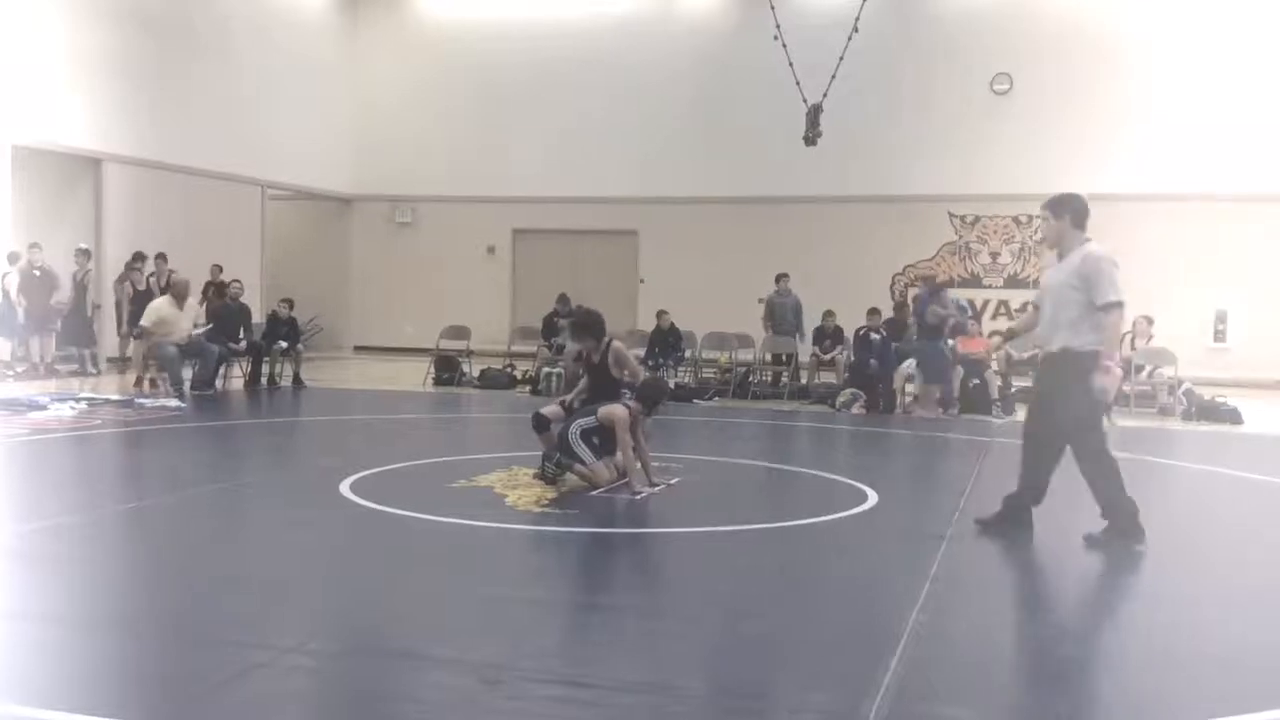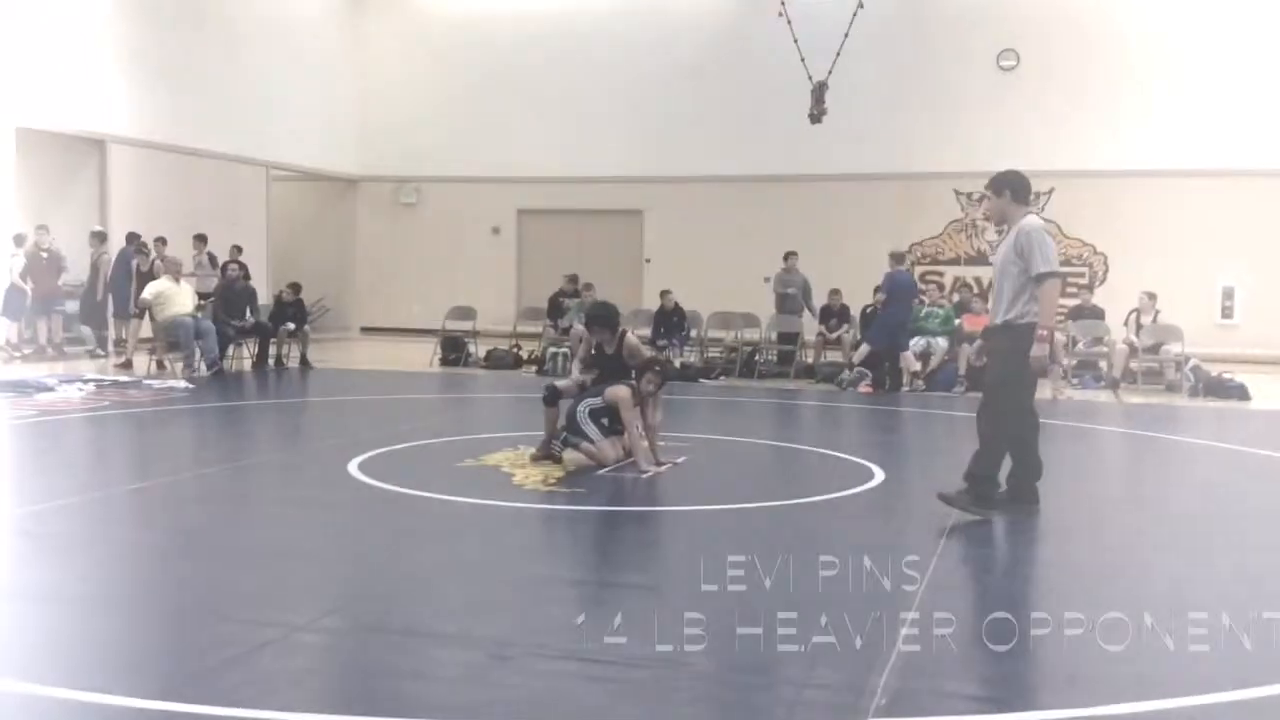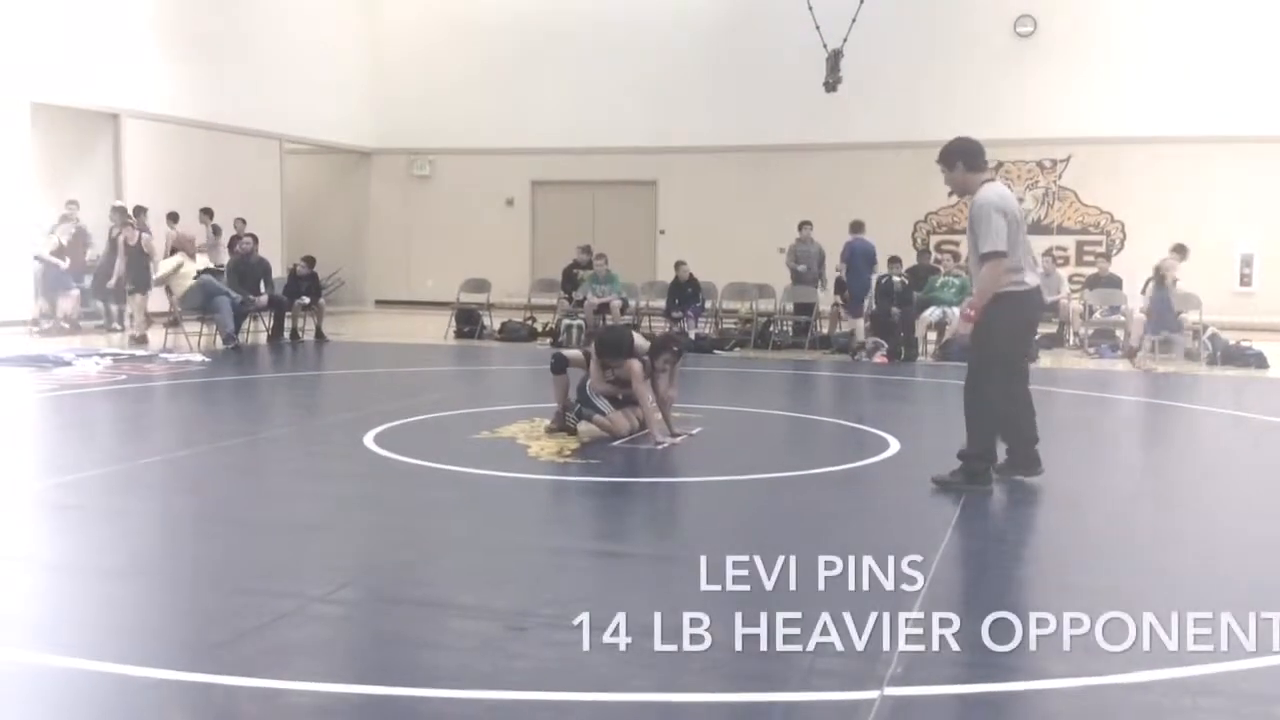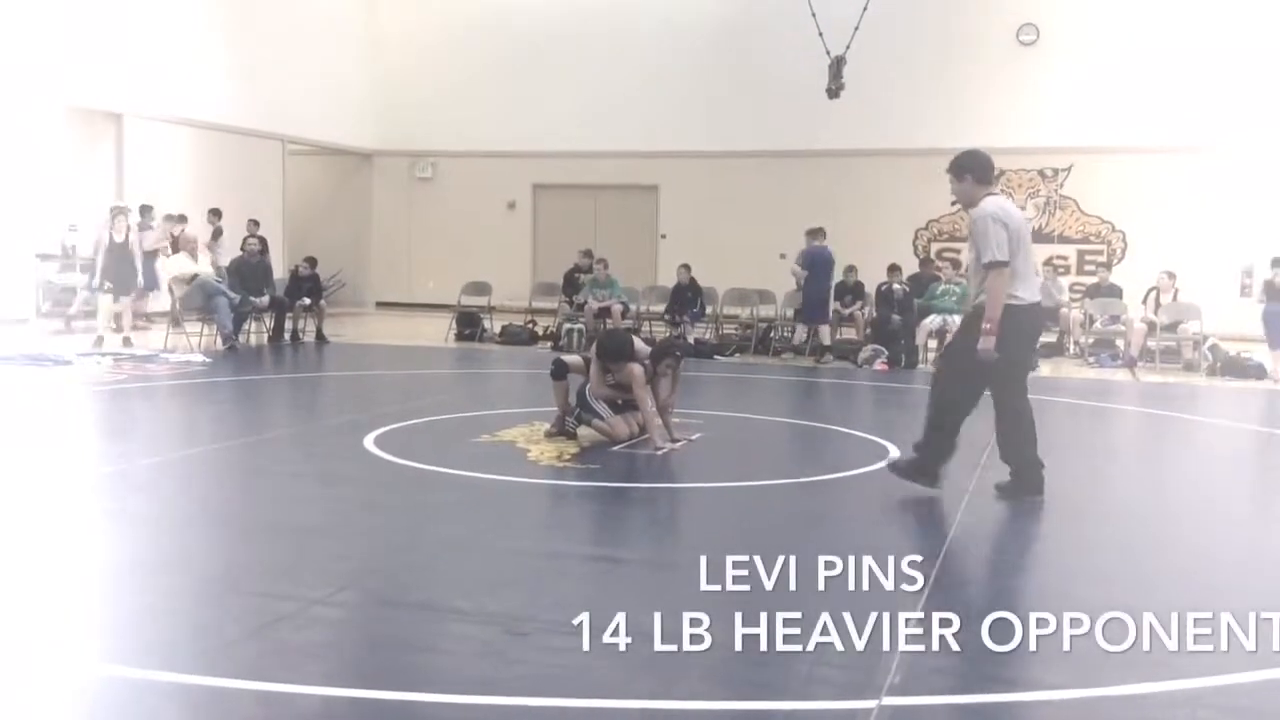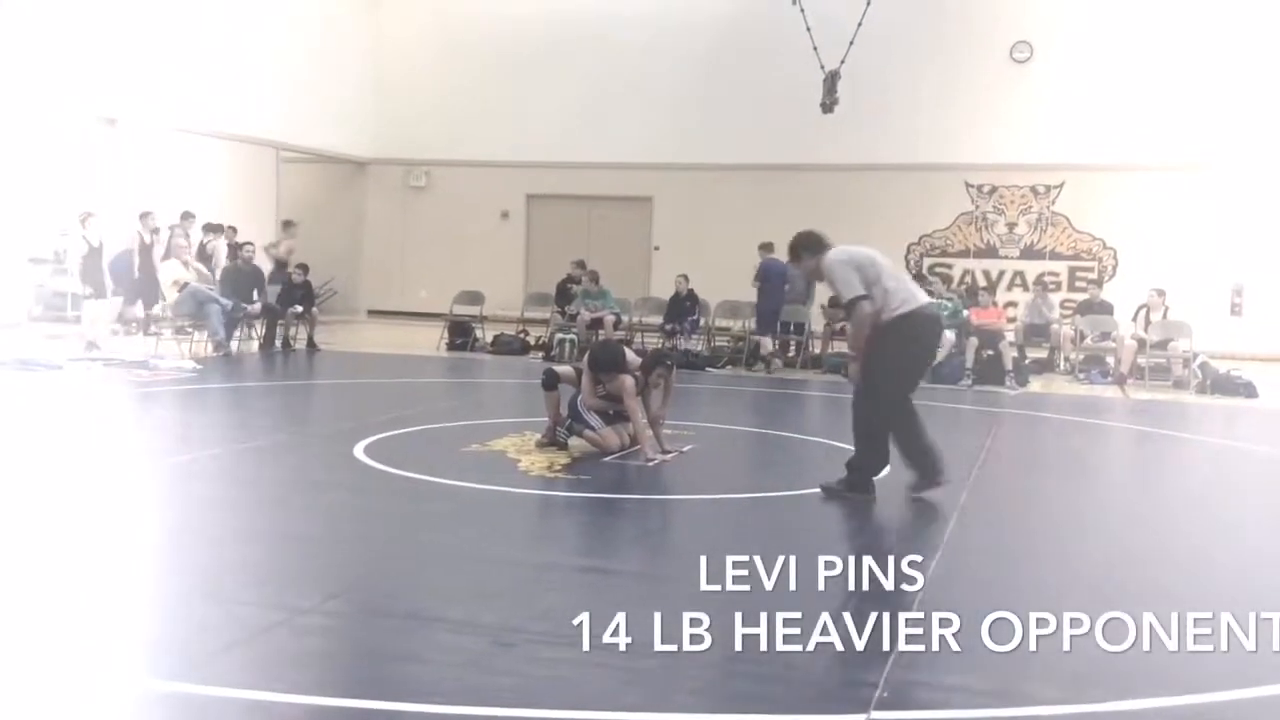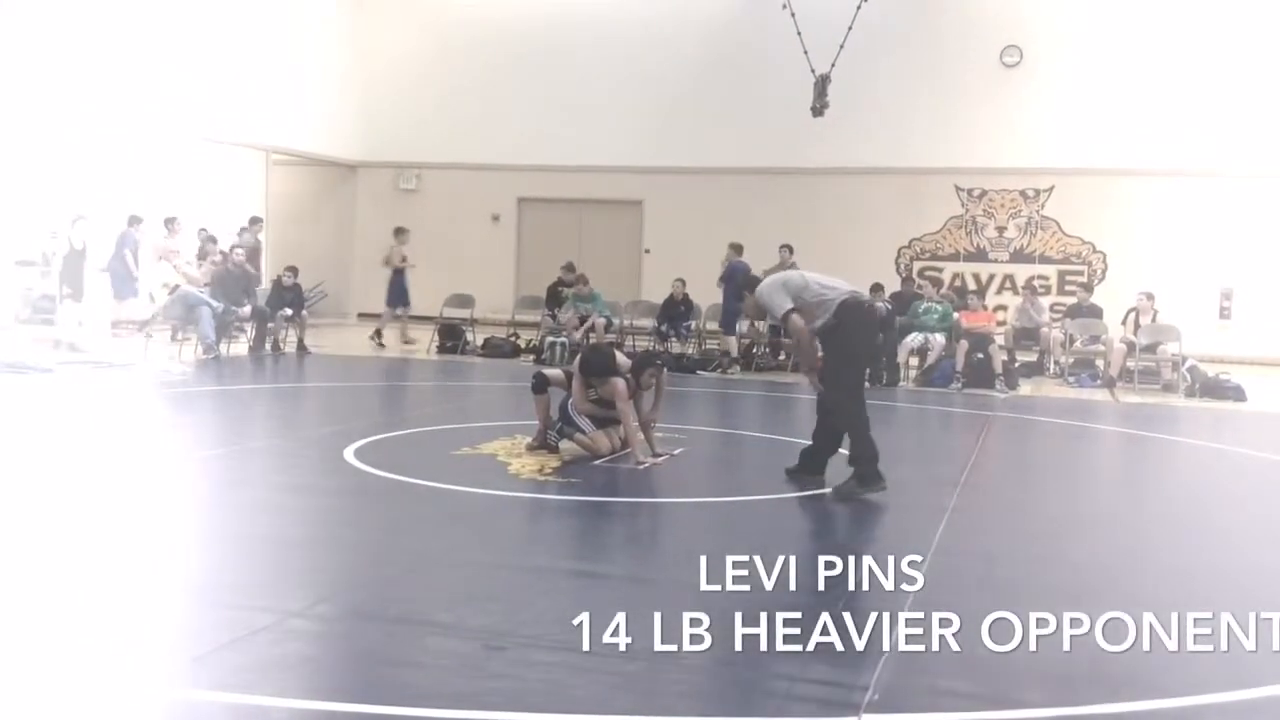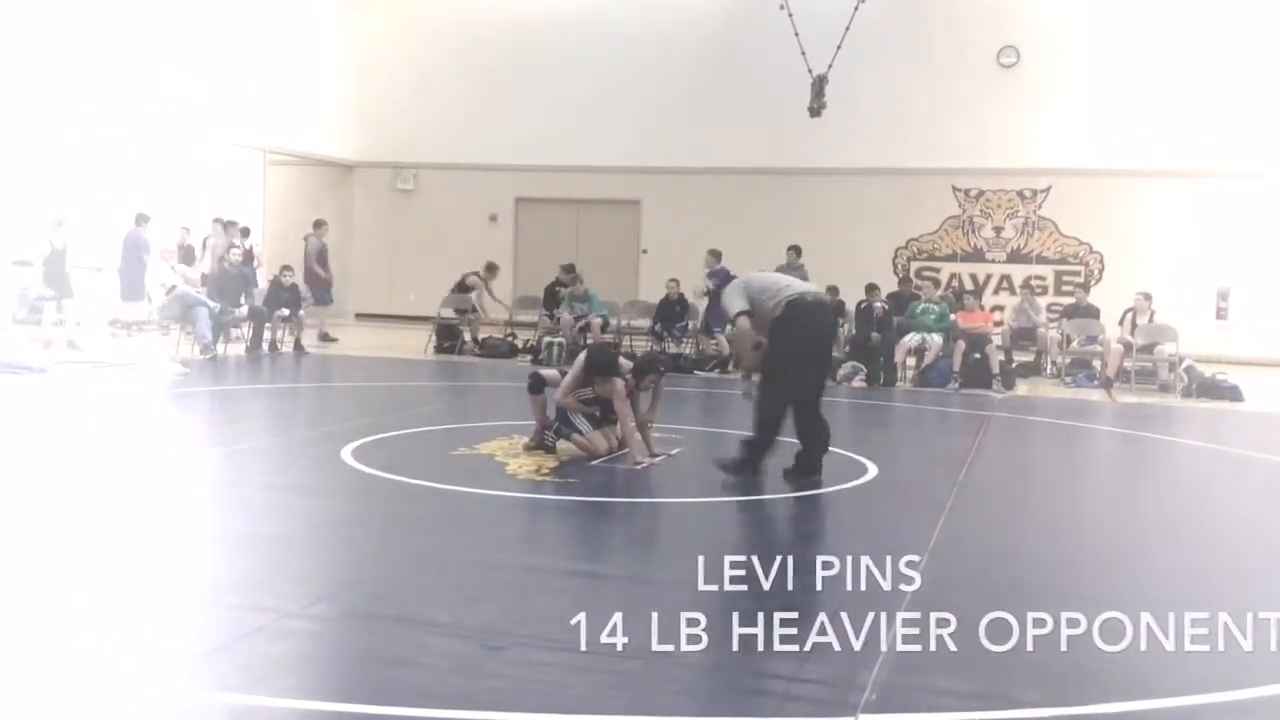
dt=0.7s
person 1, frame 1
left shoulder: (1093, 259)
right shoulder: (1058, 262)
left elbow: (1113, 312)
left wrist: (1107, 366)
right wrist: (1009, 333)
left hip: (1079, 365)
right hip: (1054, 364)
left knee: (1088, 445)
right knee: (1037, 440)
left ankle: (1124, 524)
right ankle: (1017, 513)
person 1, frame 2
left shoulder: (1031, 230)
right shoulder: (1014, 234)
left elbow: (1050, 283)
left wrist: (1043, 337)
right wrist: (990, 335)
left hip: (1022, 335)
right hip: (1009, 335)
left knee: (995, 414)
right knee: (1016, 415)
left ankle: (981, 492)
right ankle: (1022, 489)
person 1, frame 3
left shoulder: (986, 202)
right shoulder: (998, 193)
left elbow: (995, 264)
left wrist: (969, 314)
right wrist: (978, 307)
left hip: (1007, 302)
right hip: (1024, 297)
left knee: (983, 387)
right knee: (1011, 384)
left ankle: (977, 469)
right ankle: (1024, 456)
person 1, frame 4
left shoulder: (985, 213)
right shoulder: (1006, 207)
left elbow: (998, 274)
left wrist: (988, 330)
left hip: (1006, 314)
right hip: (1028, 312)
left knee: (951, 384)
right knee: (1011, 396)
left ankle: (926, 463)
right ankle: (1028, 477)
person 1, frame 5
left shoulder: (833, 262)
right shoulder: (850, 255)
left elbow: (865, 312)
left wrist: (856, 358)
left hip: (905, 326)
right hip: (926, 320)
left knee: (870, 403)
right knee: (895, 401)
left ankle: (860, 478)
right ankle: (927, 468)
person 1, frame 6
left shoulder: (764, 290)
right shoulder: (779, 287)
left elbow: (798, 326)
left wrist: (811, 370)
left hip: (851, 318)
right hip: (861, 316)
left knee: (842, 398)
right knee: (832, 396)
left ankle: (867, 474)
right ankle: (813, 464)
person 1, frame 7
left shoulder: (731, 290)
right shoulder: (757, 283)
left elbow: (743, 327)
left wrist: (749, 369)
left hip: (797, 315)
right hip: (824, 312)
left knee: (774, 391)
right knee: (807, 395)
left ankle: (751, 462)
right ankle: (809, 466)
